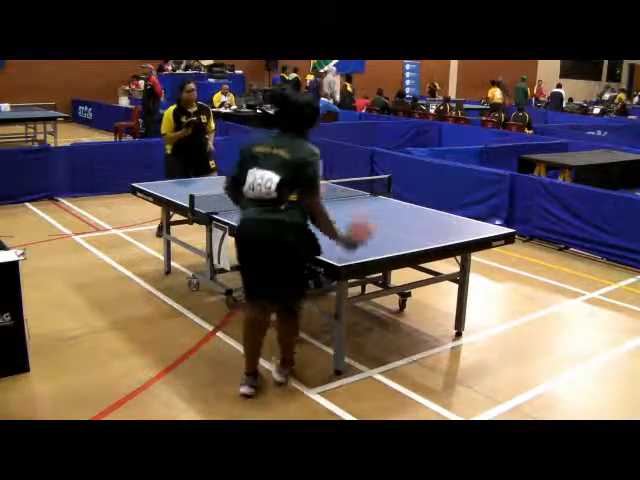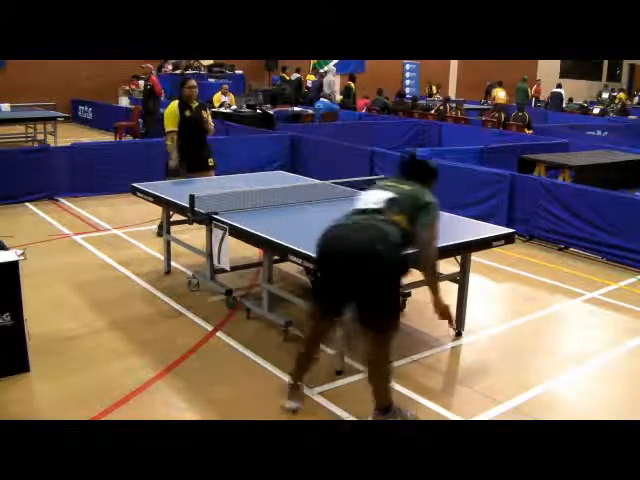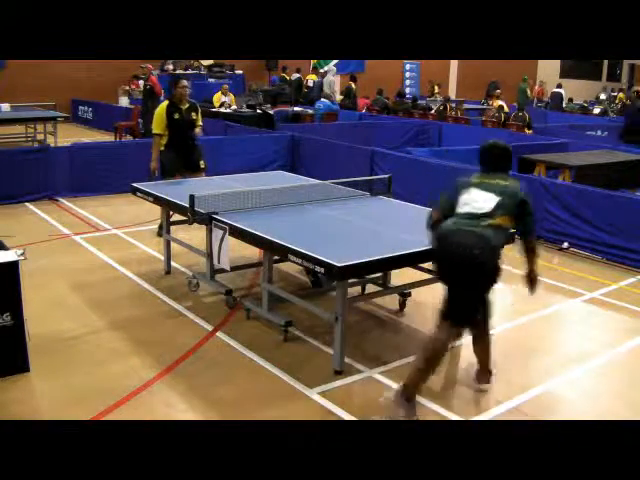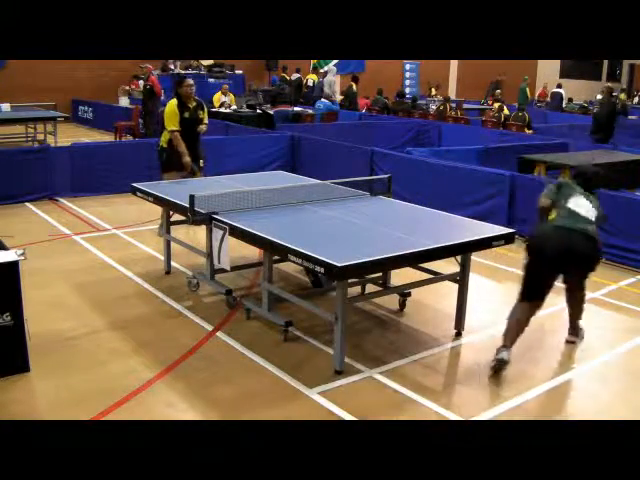
dt=0.5s
person 1, frame 1
left shoulder: (252, 146)
right shoulder: (307, 153)
left elbow: (232, 189)
right elbow: (313, 208)
right wrist: (340, 238)
left hip: (250, 231)
right hip: (286, 235)
left knee: (257, 306)
right knee: (289, 305)
left ankle: (250, 376)
right ankle: (285, 366)
person 1, frame 2
left shoulder: (378, 188)
right shoulder: (425, 199)
right elbow: (426, 246)
right wrist: (436, 296)
left hip: (333, 240)
right hip: (374, 252)
left knee: (321, 321)
right knee: (379, 333)
left ankle: (294, 389)
right ankle: (383, 410)
person 1, frame 3
left shoulder: (465, 184)
right shoulder: (516, 192)
left elbow: (434, 219)
right elbow: (529, 237)
right wrist: (531, 270)
left hip: (445, 248)
right hip: (478, 258)
left knee: (477, 310)
right knee: (450, 326)
left ankle: (484, 371)
right ankle: (407, 393)
person 1, frame 4
left shoulder: (561, 185)
right shoulder: (595, 203)
left elbow: (543, 205)
right wrist: (594, 252)
left hip: (551, 240)
right hip: (585, 247)
left knee: (527, 302)
right knee: (575, 286)
left ankle: (505, 348)
right ankle: (574, 329)
person 2, frame 1
left shoulder: (205, 109)
right shoulder: (172, 112)
left elbow: (210, 129)
right elbow: (166, 138)
left wrist: (210, 142)
right wrist: (183, 133)
left hip: (201, 155)
right hip: (178, 157)
right ankle: (163, 224)
person 2, frame 2
left shoulder: (203, 107)
right shoulder: (175, 107)
left elbow: (209, 130)
right elbow: (171, 135)
left wrist: (209, 127)
right wrist: (173, 157)
left hip: (201, 151)
right hip: (180, 154)
right ankle: (163, 223)
person 2, frame 3
left shoulder: (194, 106)
right shoulder: (164, 108)
left elbow: (198, 124)
right elbow: (157, 136)
left wrist: (198, 130)
right wrist: (154, 160)
left hip: (192, 150)
right hip: (171, 153)
right ankle: (163, 224)
person 2, frame 4
left shoulder: (200, 104)
right shoulder: (173, 106)
left elbow: (204, 122)
right elbow: (174, 133)
left wrist: (203, 127)
right wrist: (184, 155)
left hip: (193, 149)
right hip: (172, 150)
